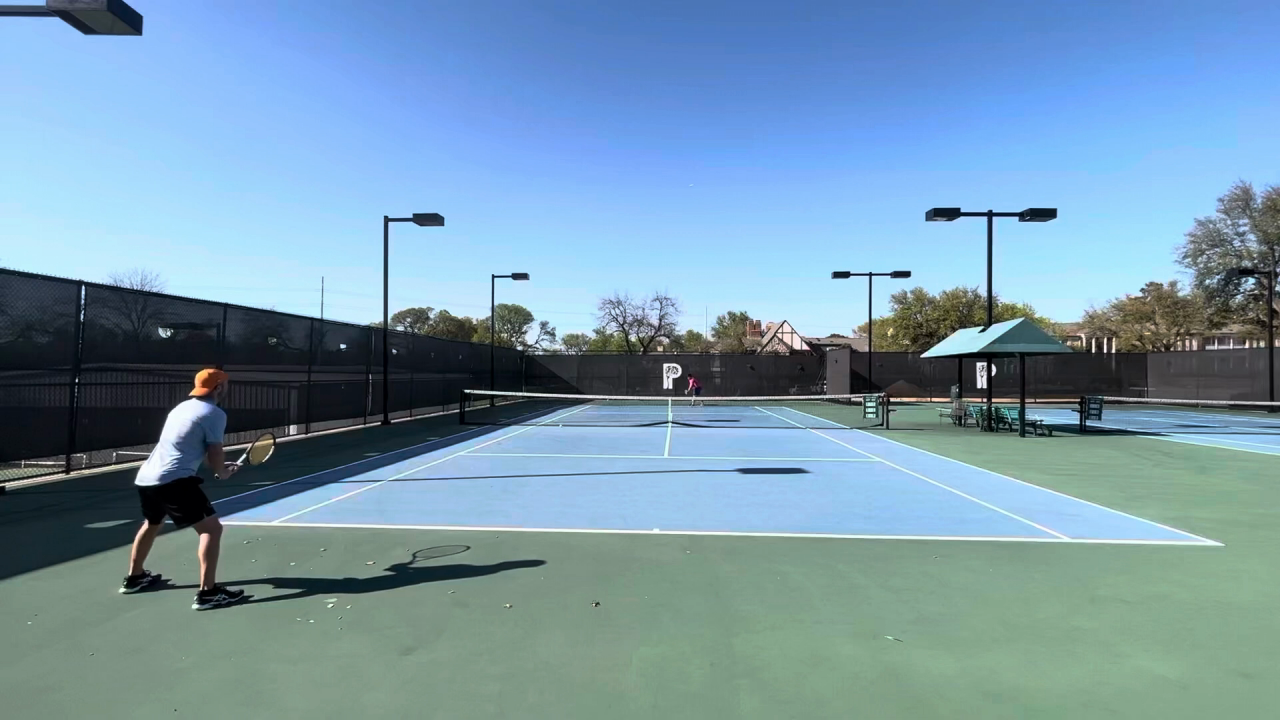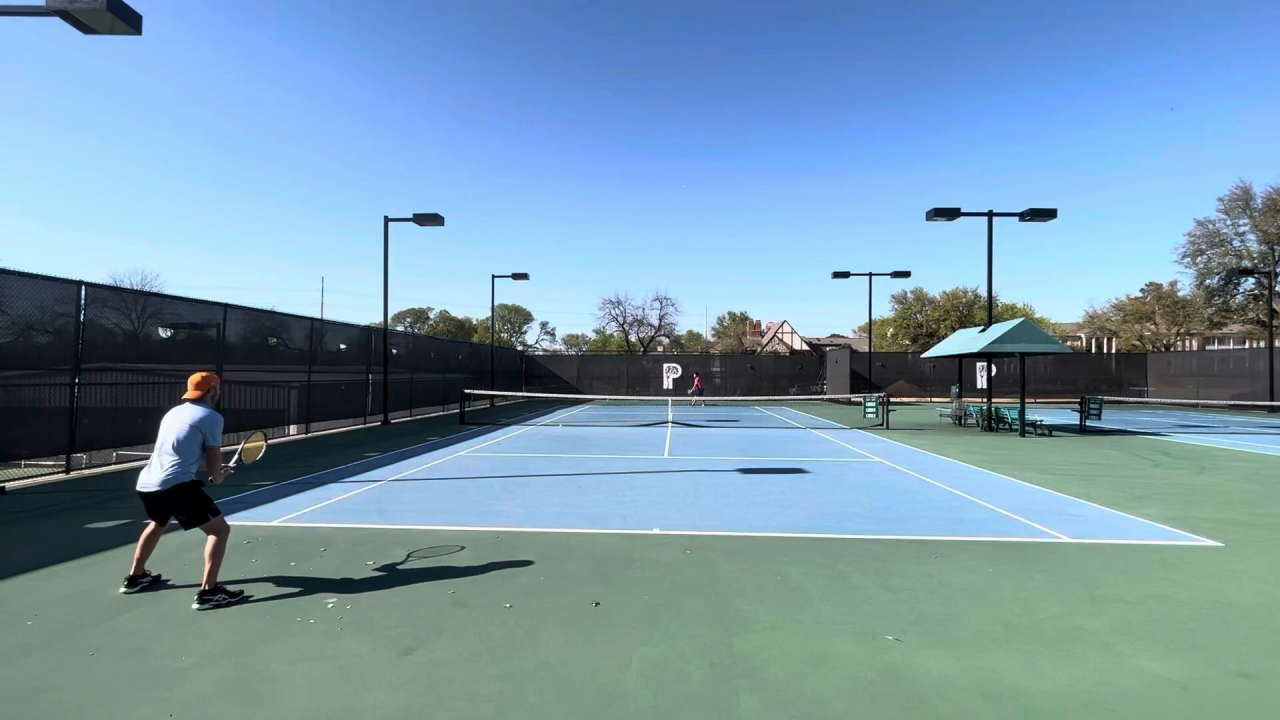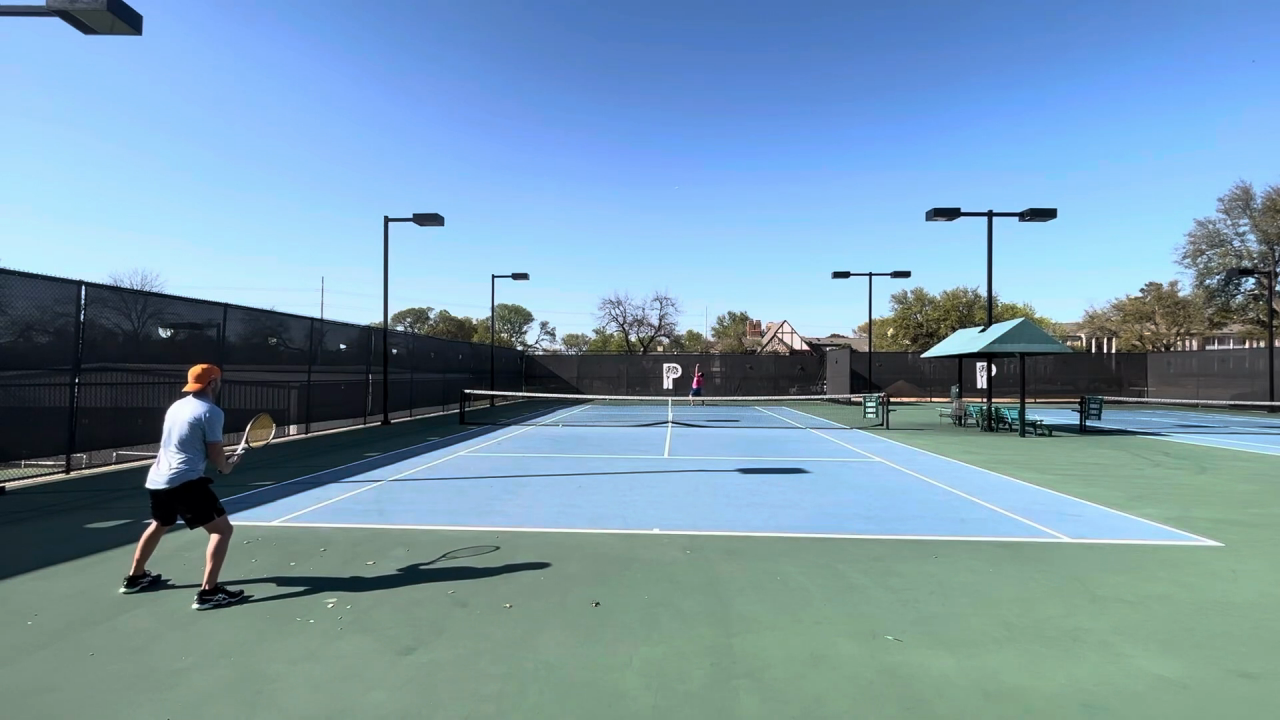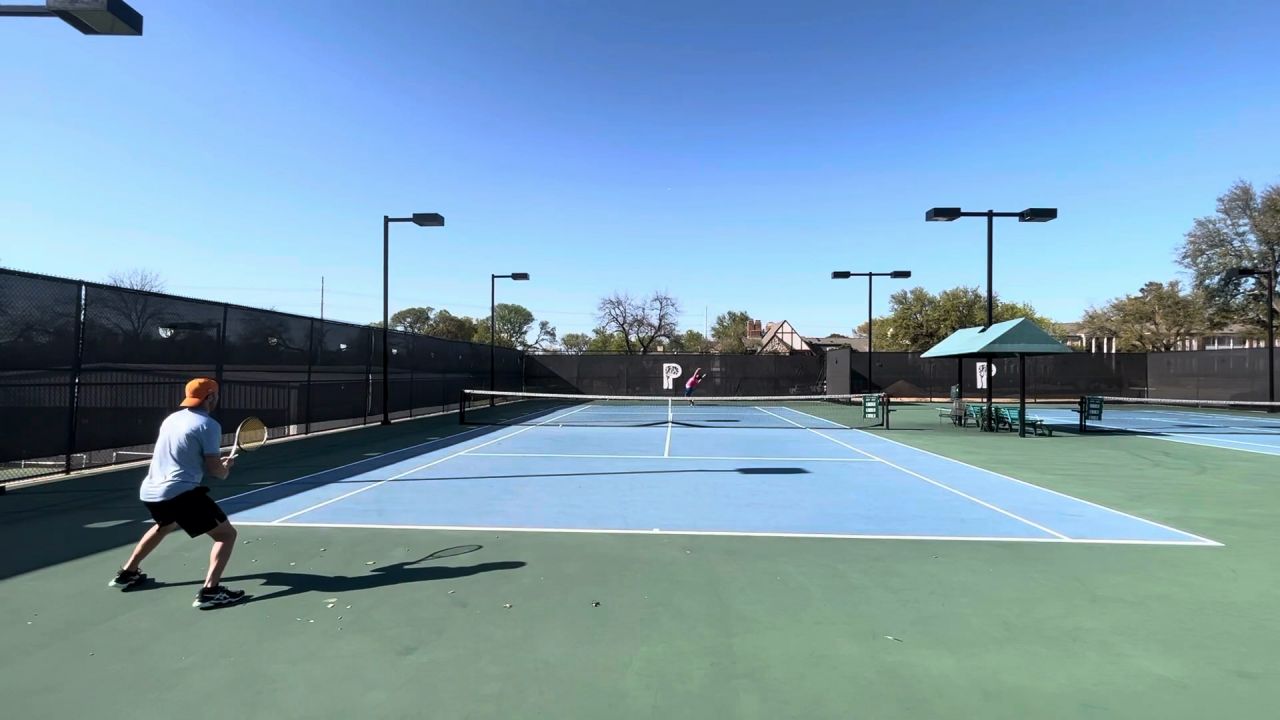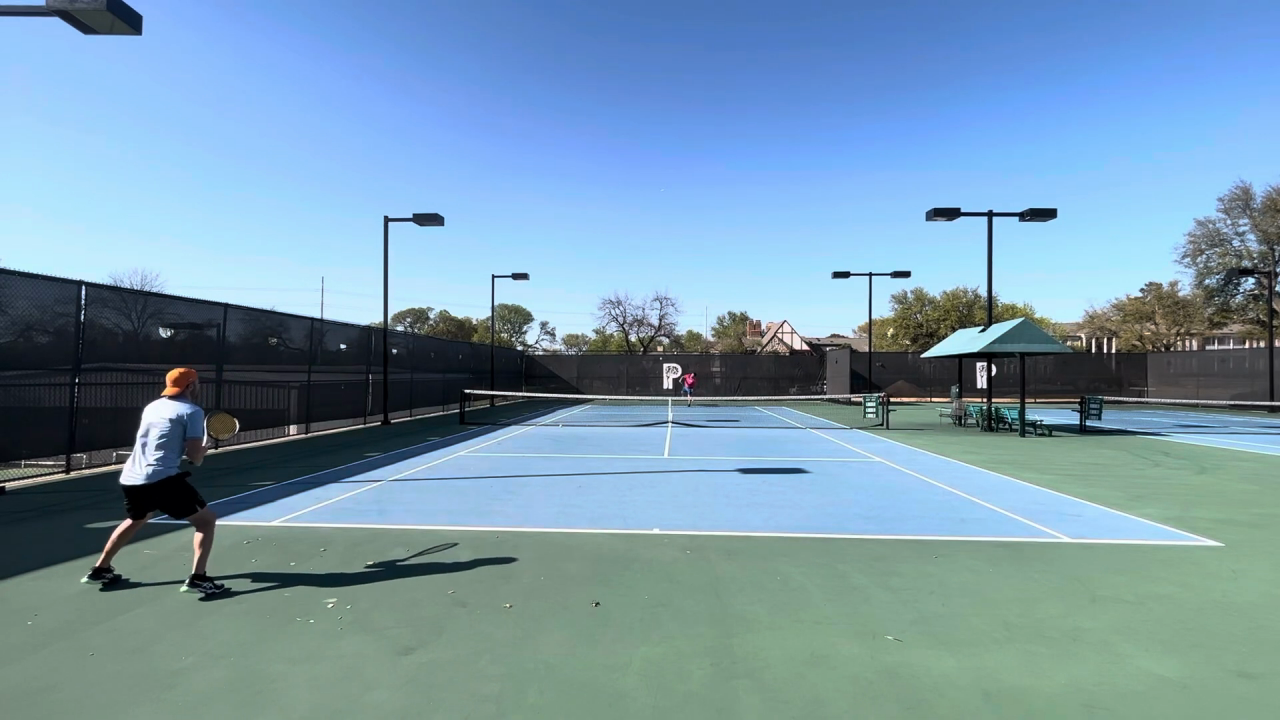
dt=0.5s
person 1, frame 1
left shoulder: (183, 407)
right shoulder: (214, 413)
right elbow: (215, 457)
left wrist: (220, 465)
right wrist: (223, 472)
left hip: (146, 477)
right hip: (174, 480)
left knee: (152, 524)
right knee: (212, 528)
left ankle: (134, 577)
right ankle: (208, 593)
person 1, frame 2
left shoulder: (174, 412)
right shoulder: (211, 417)
right elbow: (213, 459)
left wrist: (213, 468)
right wrist: (217, 476)
left hip: (146, 482)
right hip: (175, 484)
left knee: (157, 525)
right knee: (219, 529)
left ankle: (135, 577)
right ankle: (208, 592)
person 1, frame 3
left shoulder: (177, 406)
right shoulder: (211, 412)
right elbow: (215, 454)
left wrist: (220, 460)
right wrist: (225, 467)
left hip: (157, 479)
right hip: (184, 481)
left knee: (159, 525)
right knee: (222, 529)
left ankle: (135, 577)
right ankle: (208, 592)
person 1, frame 4
left shoulder: (172, 419)
right shoulder: (208, 426)
right elbow: (214, 468)
left wrist: (216, 462)
right wrist: (224, 469)
left hip: (149, 492)
right hip: (180, 493)
left knee: (164, 525)
right knee: (225, 534)
left ankle: (127, 573)
right ankle: (210, 591)
person 1, frame 5
left shoulder: (152, 407)
right shoulder: (192, 411)
right elbow: (194, 454)
left wrist: (188, 451)
right wrist: (201, 453)
left hip: (130, 478)
right hip: (162, 479)
left knee: (136, 521)
right knee: (206, 520)
left ankle: (100, 570)
right ankle: (198, 577)
